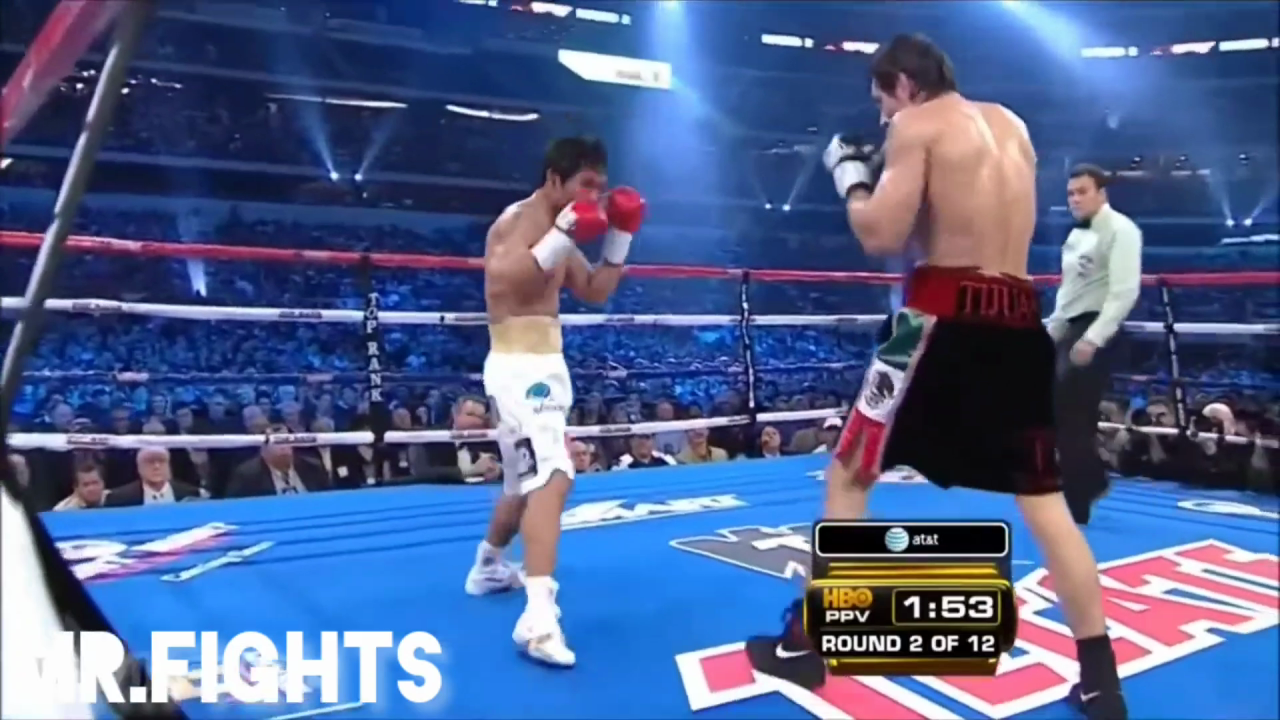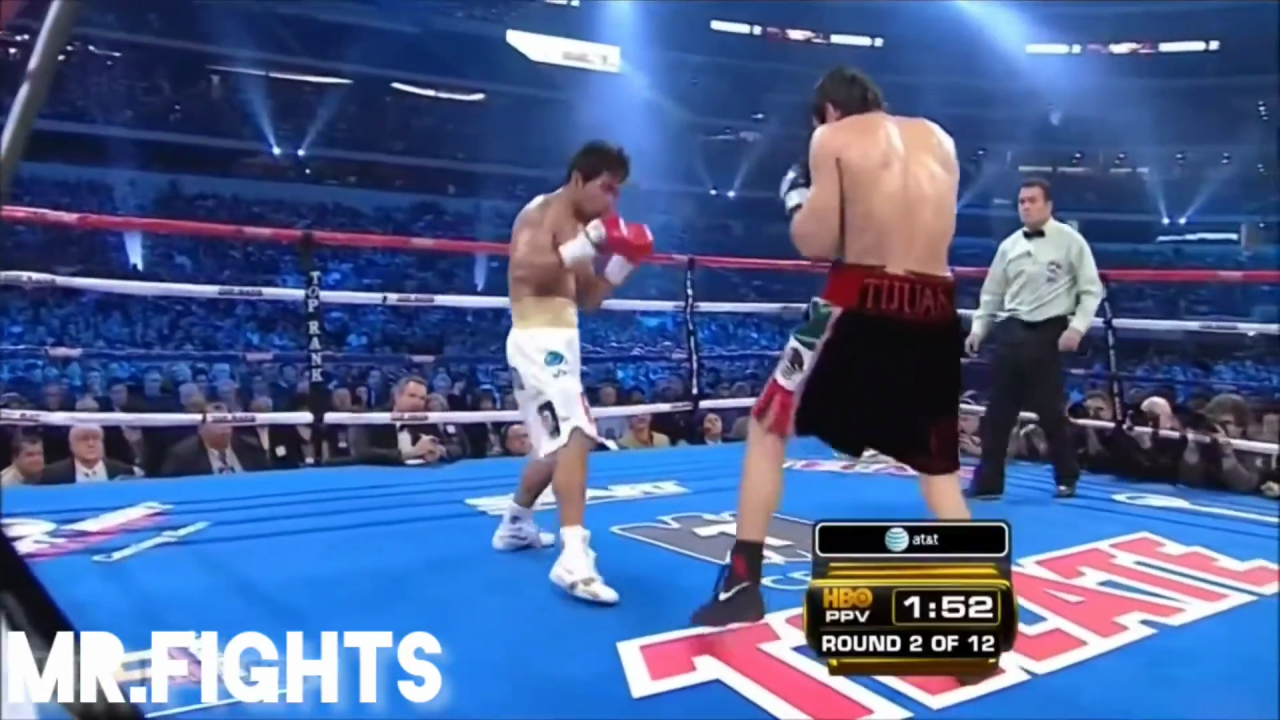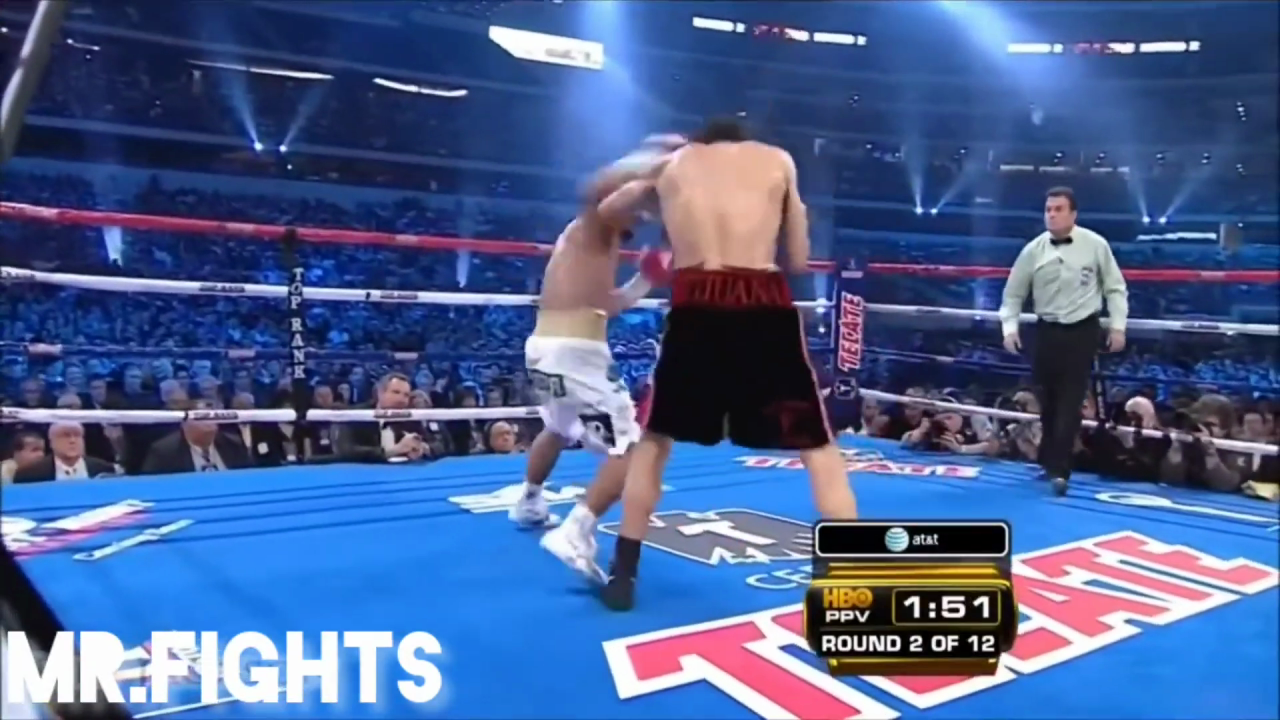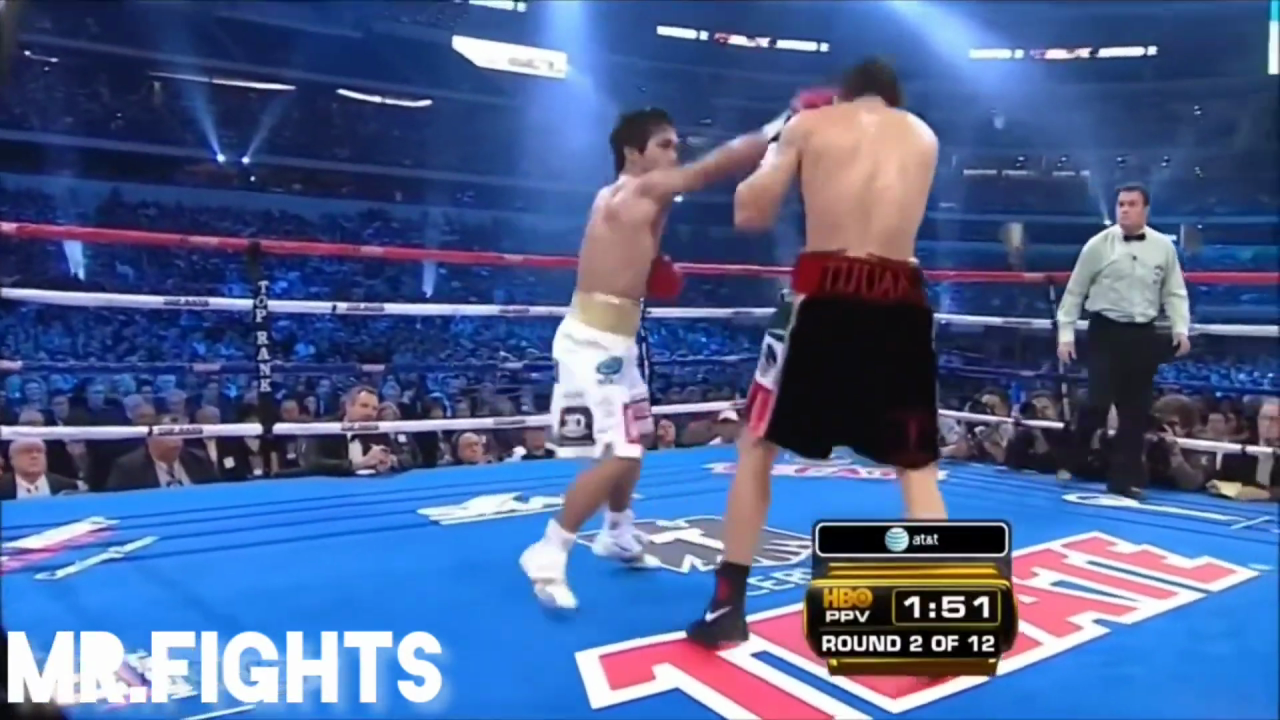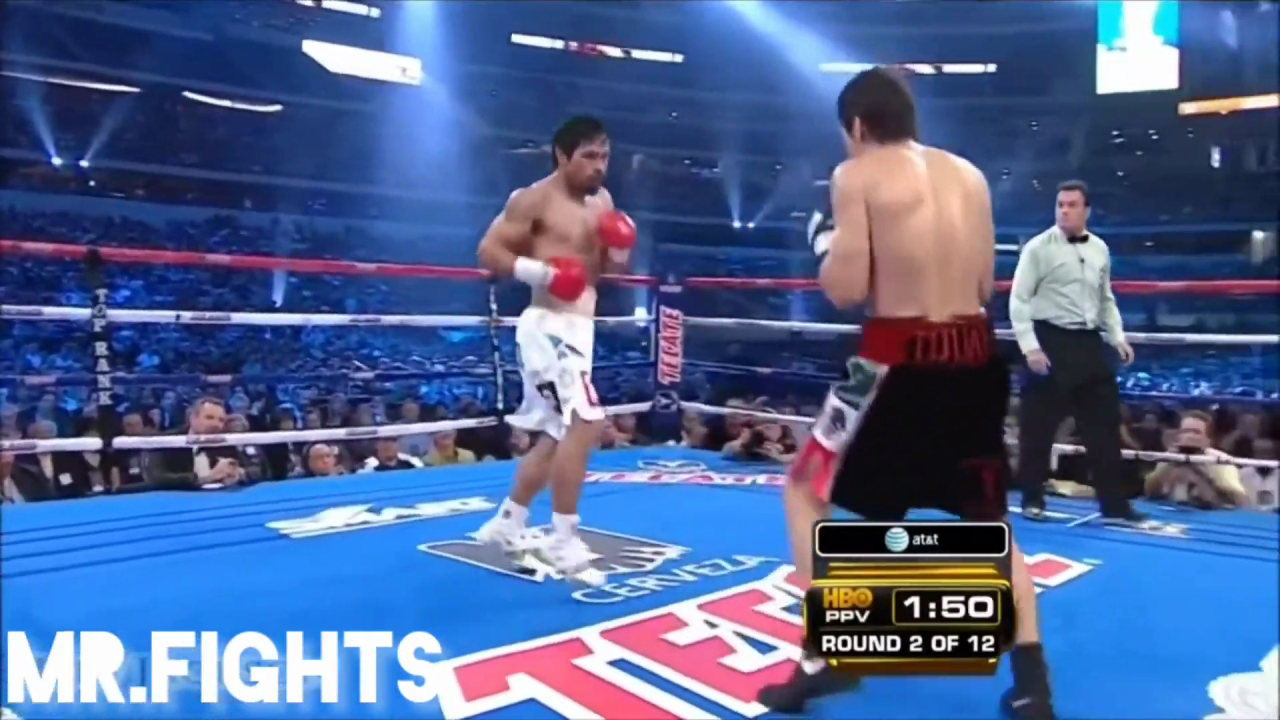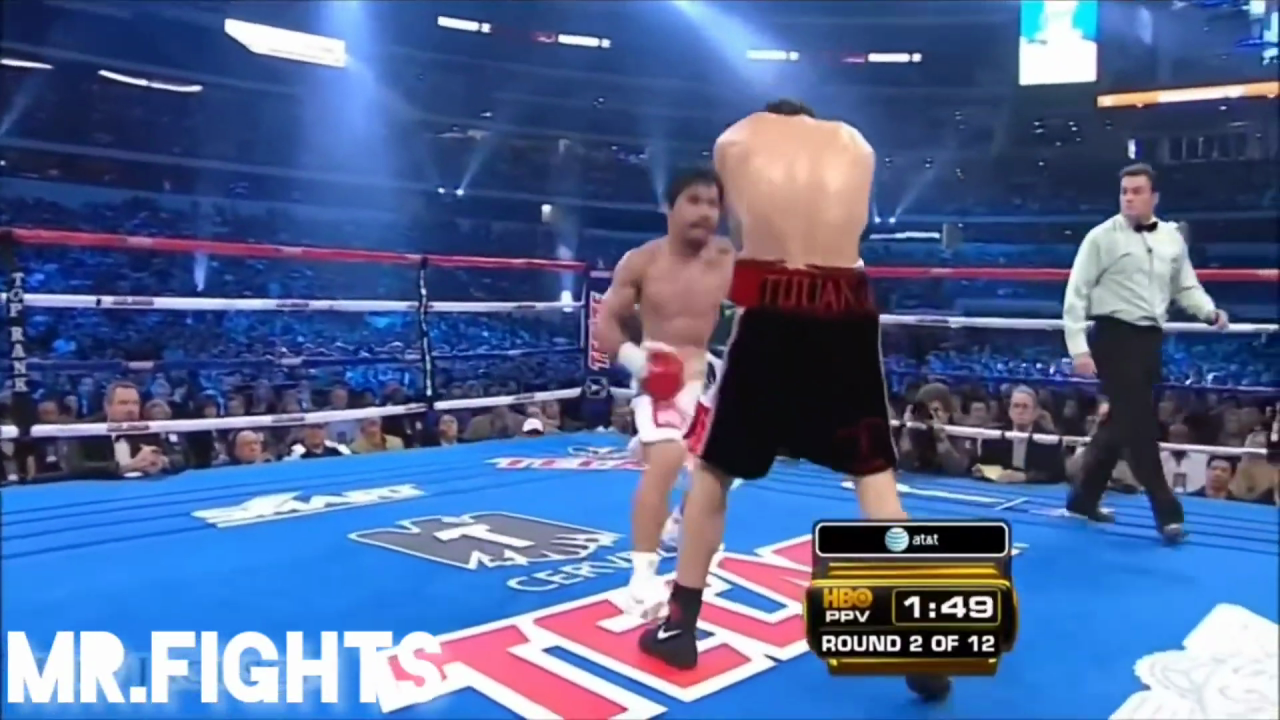
dt=0.7s
person 1, frame 1
left shoulder: (915, 125)
right shoulder: (1010, 125)
left elbow: (883, 235)
left wrist: (848, 174)
left hip: (945, 313)
right hip: (1018, 318)
left knee: (850, 472)
right knee: (1043, 500)
left ankle: (799, 644)
person 1, frame 2
left shoulder: (834, 139)
right shoulder: (939, 139)
left elbow: (817, 243)
left wrist: (799, 194)
left hip: (859, 305)
right hip: (933, 313)
left knee: (768, 428)
right knee: (939, 470)
left ankle: (742, 581)
person 1, frame 3
left shoulder: (674, 164)
right shoulder: (778, 160)
right elbow: (798, 258)
left hip: (694, 308)
right hip: (765, 308)
left knee: (655, 440)
right knee: (820, 451)
left ankle: (622, 574)
person 1, frame 4
left shoulder: (814, 124)
right shoulder: (924, 136)
left elbow: (749, 216)
left wrist: (769, 156)
left hip: (825, 295)
right hip: (900, 301)
left knee: (757, 445)
right knee: (918, 469)
left ankle: (728, 602)
person 1, frame 5
left shoulder: (858, 175)
right shoulder: (969, 175)
left elbow: (847, 292)
right elbow: (983, 283)
left wrist: (827, 244)
left hip: (900, 358)
right hip: (974, 359)
left knee: (805, 491)
right knee: (986, 524)
left ankle: (829, 654)
person 1, frame 6
left shoulder: (736, 138)
right shoulder: (856, 143)
left hip: (769, 308)
right hip: (847, 308)
left knee: (712, 466)
right knee: (874, 473)
left ankle: (678, 624)
person 2, frame 1
left shoulder: (562, 226)
right shoulder: (521, 220)
left elbow: (594, 292)
right elbow: (499, 285)
left wrist: (621, 235)
right wrist: (561, 239)
left hip: (538, 367)
right hip: (523, 368)
left knee: (530, 481)
right knee: (553, 480)
left ankle: (489, 565)
right ankle: (538, 614)
person 2, frame 2
left shoulder: (577, 225)
right shoulder: (542, 212)
left elbow: (591, 297)
right elbow: (525, 270)
left wrist: (623, 258)
right wrist: (586, 244)
left hip: (557, 340)
right hip: (539, 340)
left knee: (554, 442)
right knee: (575, 437)
left ankle: (515, 525)
right ankle: (574, 559)
person 2, frame 3
left shoulder: (591, 239)
right shoulder: (596, 221)
right elbow: (597, 188)
left wrist: (642, 280)
right wrist: (646, 161)
left hip: (544, 349)
right hip: (577, 350)
left knee: (559, 432)
right knee: (631, 450)
left ankle: (530, 502)
right ankle: (574, 535)
person 2, frame 4
left shoulder: (627, 200)
right shoulder: (639, 191)
right elbow: (716, 165)
left wrist: (652, 274)
right wrist: (776, 131)
left hip: (614, 344)
right hip: (593, 344)
left knee: (635, 442)
right knee: (615, 458)
left ankle: (619, 534)
right ankle: (549, 553)
person 2, frame 5
left shoulder: (600, 201)
right shoulder: (533, 199)
left elbow: (619, 270)
right elbow: (487, 252)
left wrist: (621, 247)
right wrist: (537, 273)
left hip: (577, 330)
right hip: (550, 328)
left knee: (555, 436)
right knee: (584, 427)
left ankle: (506, 523)
right ankle: (565, 539)
person 2, frame 6
left shoulder: (728, 258)
right shoulder: (641, 260)
right elbow: (604, 323)
right wrist: (634, 358)
left hip: (706, 383)
right hip: (658, 385)
right knee: (663, 461)
right ankle: (643, 581)
person 3, frame 1
left shoulder: (1119, 231)
right shoulder: (1076, 236)
left elbow: (1123, 293)
left wrist: (1093, 339)
right wrist: (1051, 332)
left hip: (1092, 337)
right hip: (1071, 335)
left knee: (1074, 420)
right knee: (1057, 416)
left ankle: (1074, 507)
right ankle: (1090, 481)
person 3, frame 2
left shoulder: (1070, 241)
right shoulder: (1010, 245)
left elbow: (1092, 290)
right elbow: (992, 292)
left wrist: (1078, 327)
right wrist: (978, 328)
left hip: (1049, 333)
right hip: (1013, 331)
left knee: (1049, 407)
right knee: (999, 408)
left ankle: (1067, 476)
right ankle: (988, 481)
person 3, frame 3
left shoulder: (1096, 245)
right shoulder: (1033, 250)
left elbow: (1115, 288)
right elbow: (1013, 293)
left wrist: (1118, 326)
right wrist: (1010, 328)
left hip: (1083, 331)
right hip: (1048, 332)
left knee: (1070, 401)
right knee: (1050, 401)
left ankle: (1061, 470)
right ankle: (1052, 462)
person 3, frame 4
left shoulder: (1164, 246)
right shoulder: (1099, 245)
left elbow: (1175, 293)
right elbow: (1074, 292)
left wrist: (1180, 329)
right wrist: (1066, 335)
left hip: (1143, 334)
right hip: (1105, 331)
left knee: (1136, 410)
right knee: (1097, 402)
left ankle: (1124, 477)
person 3, frame 5
left shoulder: (1100, 250)
right shoulder: (1039, 248)
right elbow: (1019, 301)
left wrist: (1118, 337)
right wrist: (1030, 346)
left hip: (1090, 342)
right hip: (1051, 342)
left knee: (1105, 423)
right knee: (1039, 425)
left ankle: (1115, 505)
right ankle: (1032, 497)
person 3, frame 6
left shoulder: (1172, 238)
right shoulder: (1102, 237)
left elbow: (1185, 287)
right elbow: (1076, 295)
left wrist: (1209, 311)
right wrist: (1078, 348)
left hip: (1150, 339)
right hip: (1116, 337)
left knee: (1120, 425)
right knee: (1138, 425)
left ankle: (1083, 498)
right ankle: (1167, 514)
